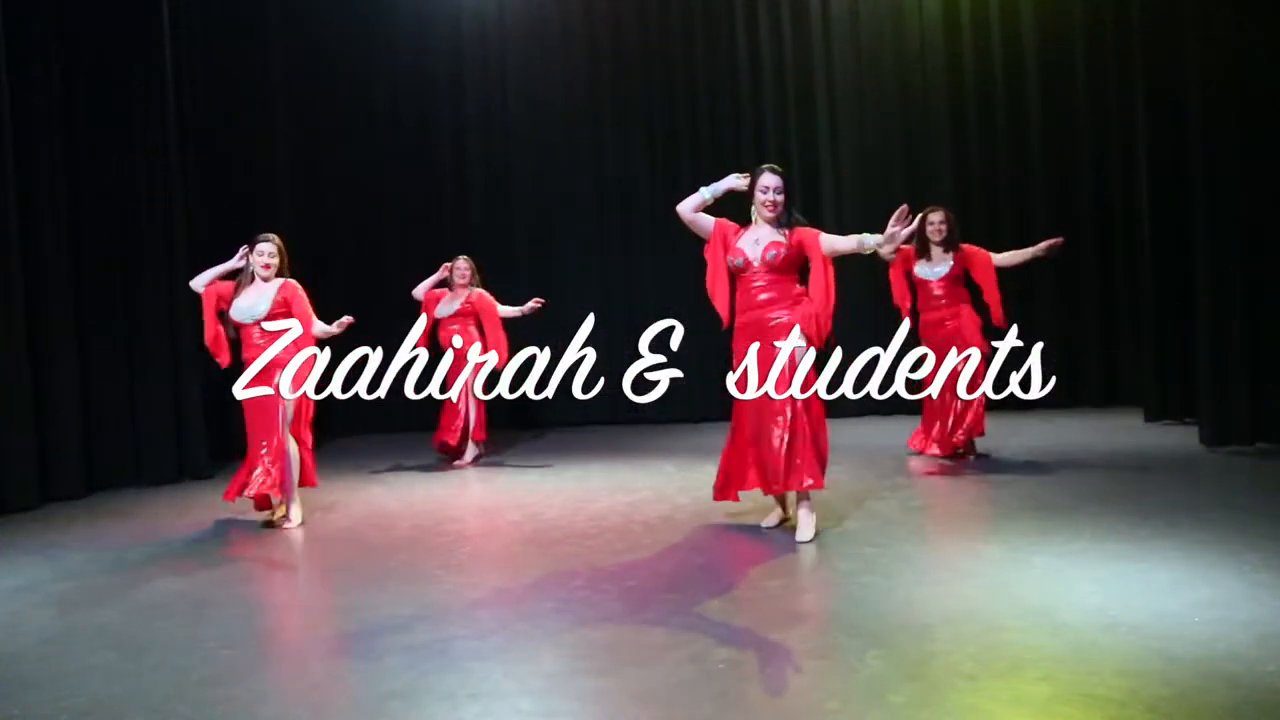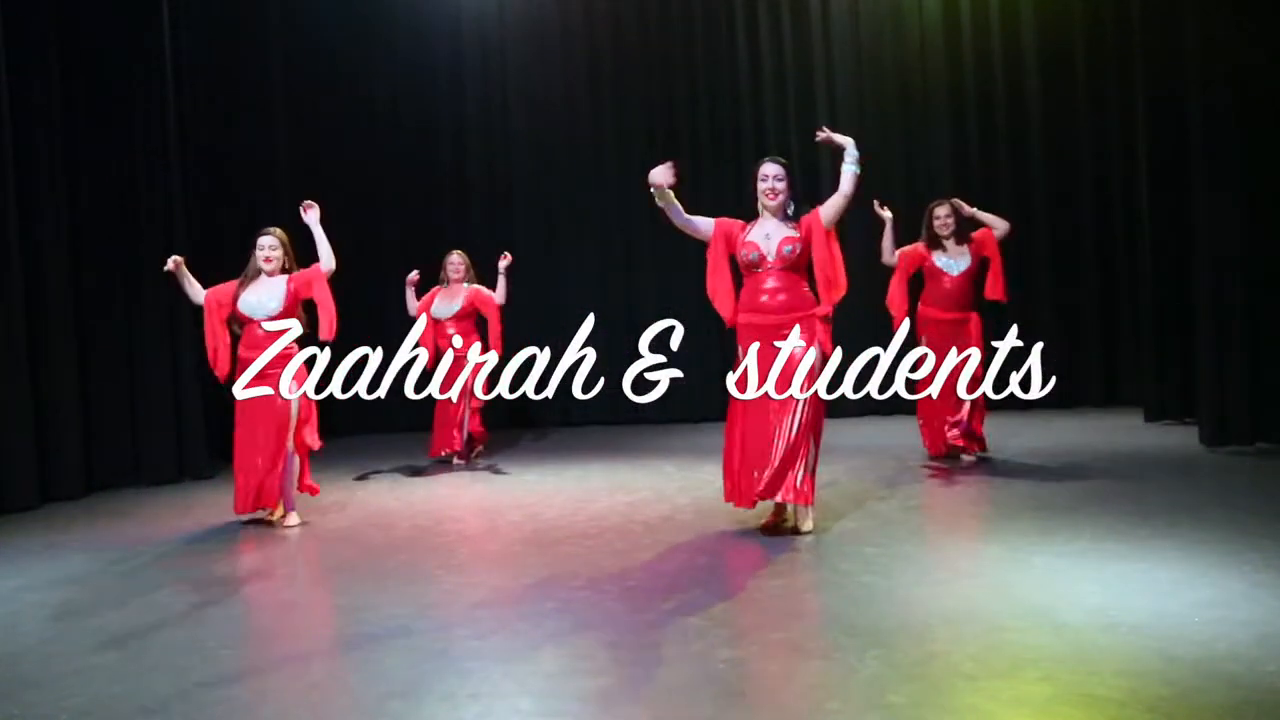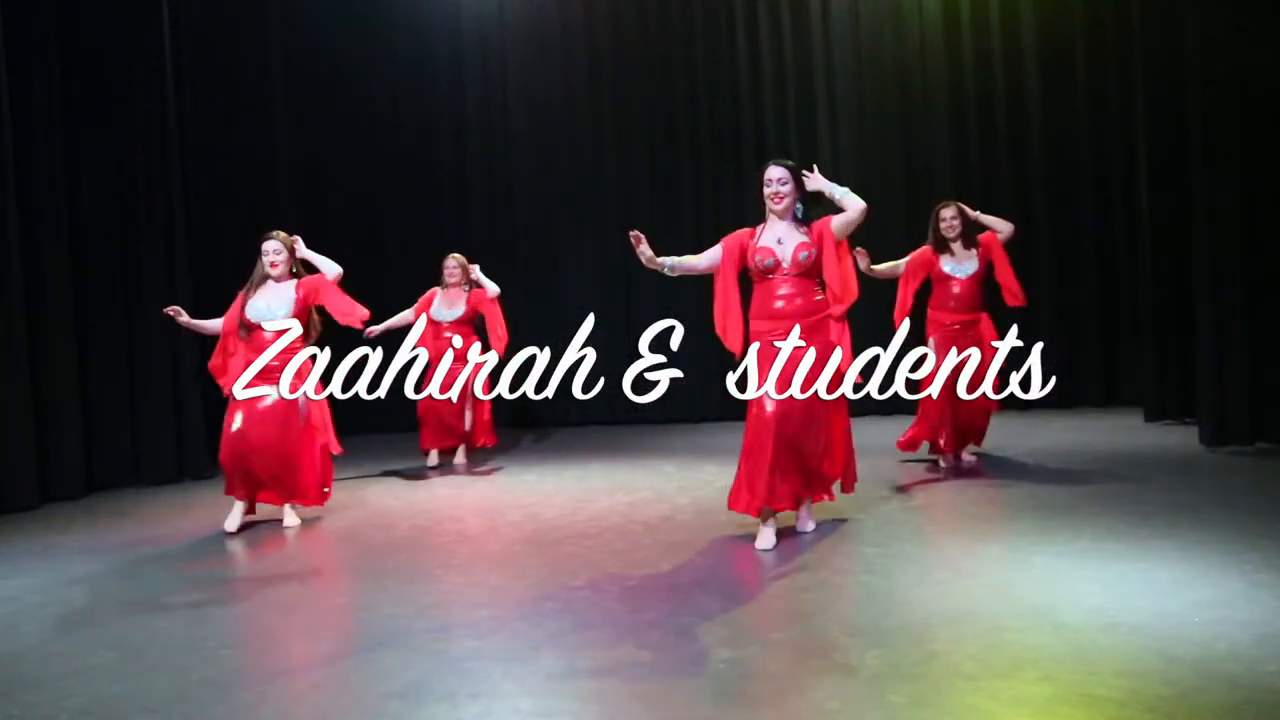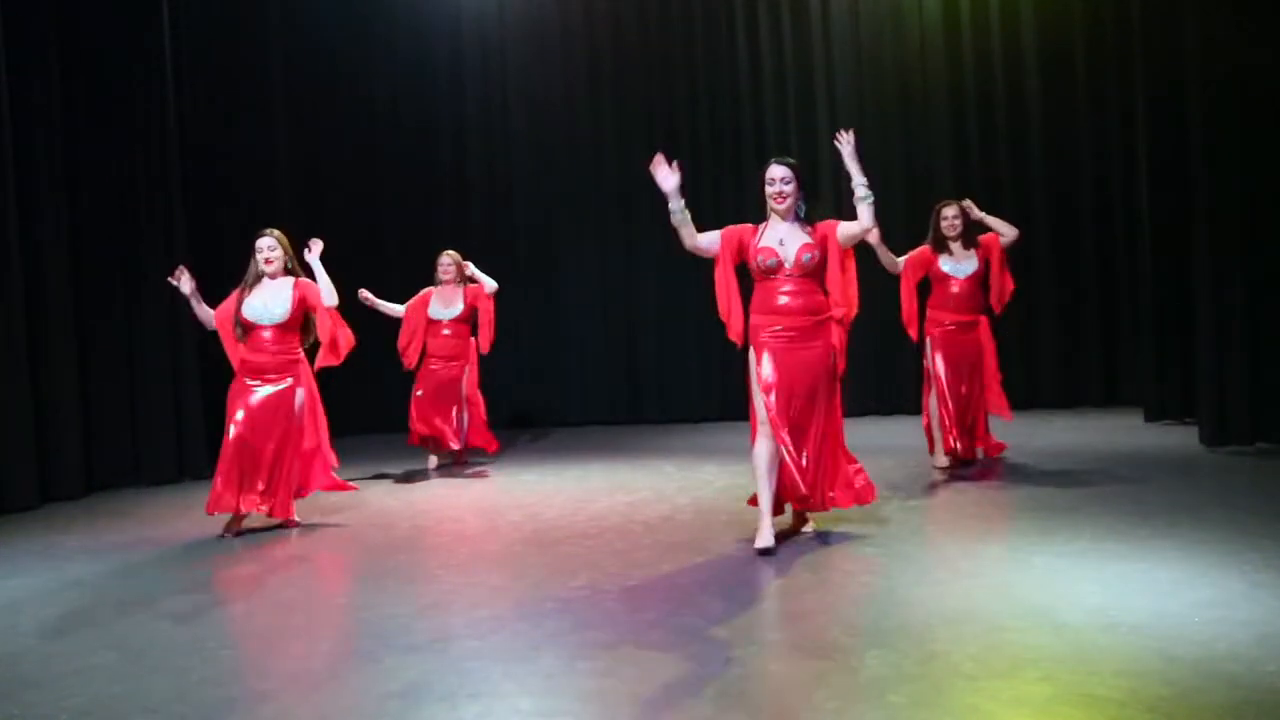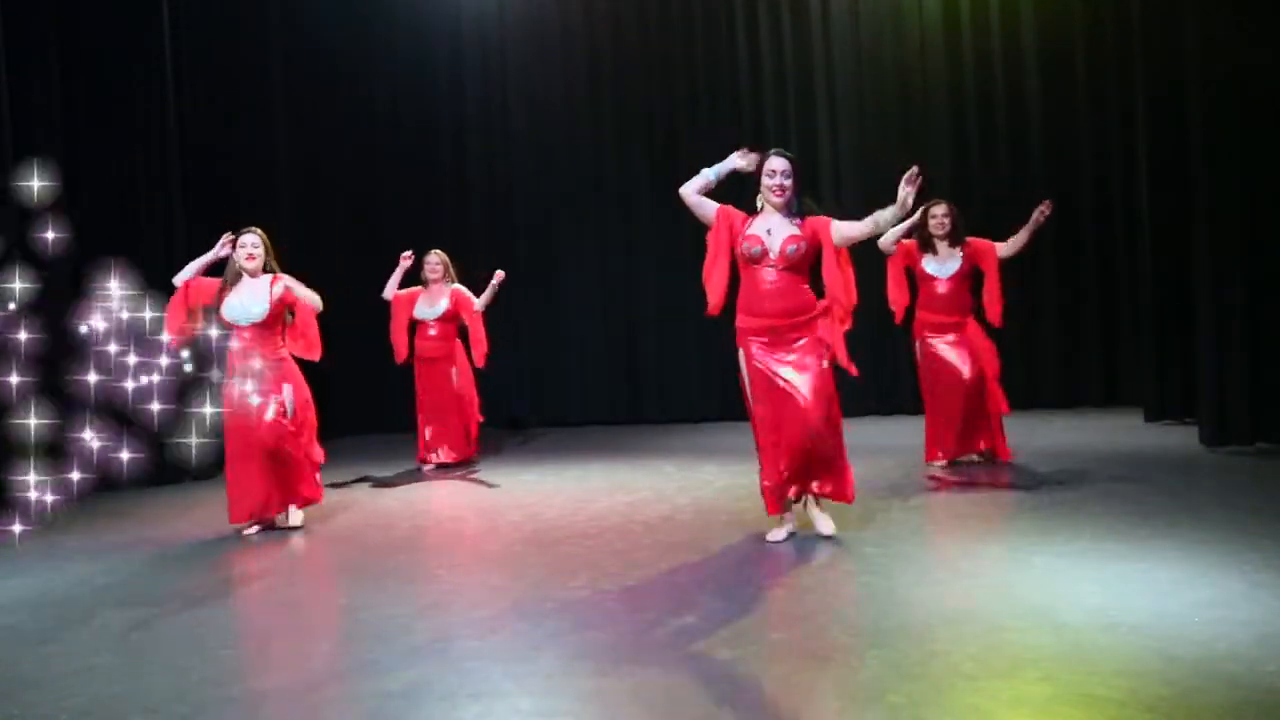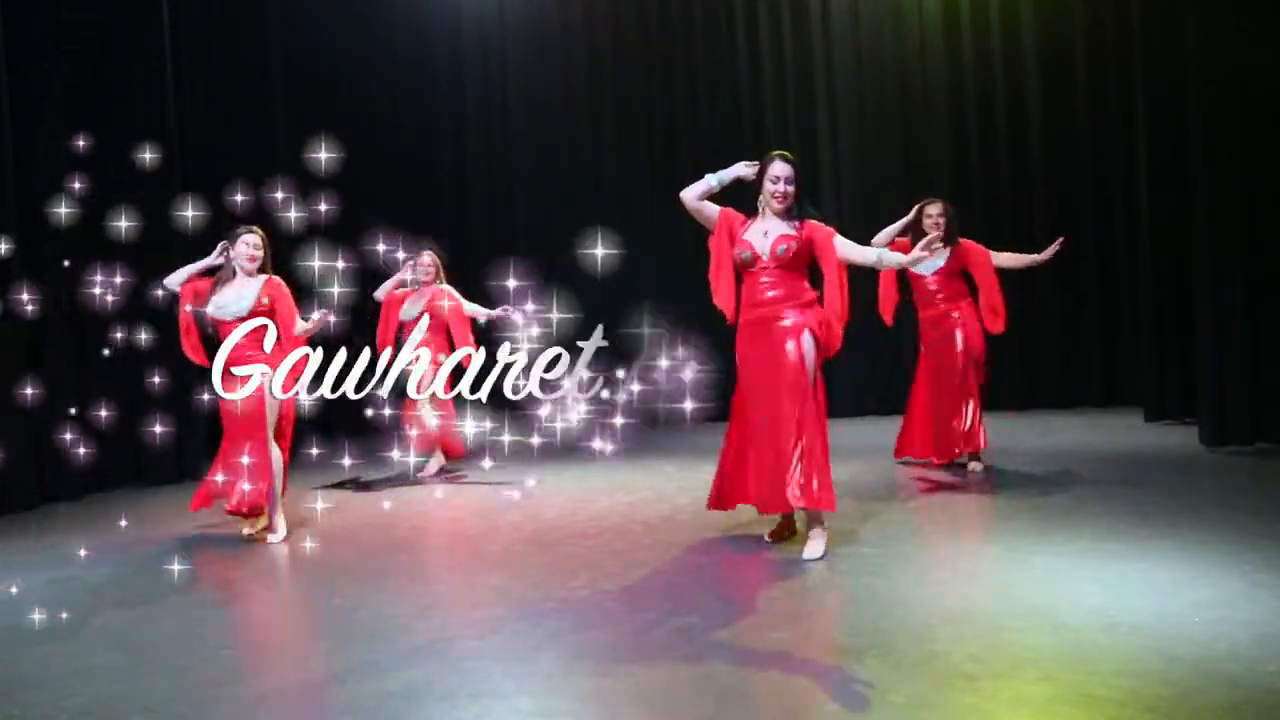
dt=0.4s
person 1, frame 1
left shoulder: (798, 236)
right shoulder: (729, 234)
left elbow: (844, 243)
right elbow: (684, 210)
left wrist: (883, 240)
right wrist: (724, 186)
left hip: (790, 328)
right hip: (749, 335)
left knee: (792, 408)
right knee: (757, 417)
left ankle: (805, 504)
right ankle: (780, 501)
person 1, frame 2
left shoulder: (808, 226)
right shoulder: (733, 232)
left elbow: (845, 191)
right elbow: (683, 221)
left wrist: (848, 147)
right wrist: (662, 191)
left hip: (801, 332)
right hip: (755, 336)
left knee: (797, 416)
right knee: (754, 419)
left ankle: (800, 505)
right ankle: (777, 505)
person 1, frame 3
left shoulder: (818, 232)
right shoulder: (746, 239)
left elbow: (859, 209)
right elbow: (699, 262)
left wrist: (825, 187)
right wrist: (656, 261)
left hip: (815, 337)
right hip: (769, 341)
left knee: (812, 422)
right knee: (768, 422)
left ankle: (805, 502)
right ankle: (766, 518)
person 1, frame 4
left shoulder: (821, 233)
right shoulder: (747, 236)
left elbow: (866, 224)
right elbow: (694, 241)
left wrist: (852, 166)
right wrist: (673, 198)
left hip: (815, 339)
right hip: (769, 340)
left knee: (812, 424)
right knee: (768, 422)
left ankle: (802, 508)
right ankle: (765, 521)
person 1, frame 5
left shoulder: (813, 227)
right shoulder: (737, 224)
left elbow: (864, 227)
right elbow: (687, 194)
left wrist: (899, 208)
right wrist: (727, 166)
left hip: (804, 335)
right hip: (755, 338)
left knee: (813, 417)
right knee: (768, 425)
left ankle: (814, 500)
right ankle: (782, 513)
person 1, frame 6
left shoulder: (809, 230)
right shoulder: (736, 225)
left elbow: (858, 252)
right elbow: (689, 197)
left wrist: (905, 259)
right wrist: (732, 173)
left hip: (797, 328)
right hip: (753, 334)
left knee: (798, 418)
right knee: (760, 424)
left ankle: (816, 523)
right ankle: (783, 514)
person 2, frame 1
left shoulder: (288, 287)
right shoulder: (236, 290)
left elbow: (311, 325)
right elbow: (197, 285)
left wrist: (332, 329)
right wrist: (232, 265)
left hip: (286, 368)
right hip: (254, 374)
left knee: (280, 431)
right knee: (263, 439)
left ankle: (293, 502)
right ankle: (279, 500)
person 2, frame 2
left shoulder: (295, 282)
right shoulder: (241, 288)
left elbow: (328, 266)
right elbow: (201, 297)
left wrist: (315, 225)
right wrist: (181, 270)
left hip: (284, 372)
right hip: (250, 375)
left knee: (283, 438)
right knee: (252, 438)
left ankle: (289, 506)
right ankle: (273, 499)
person 2, frame 3
left shoulder: (303, 288)
right shoulder: (250, 293)
left elbow: (336, 273)
right elbow: (226, 326)
left wrist: (306, 253)
right wrist: (189, 321)
left hip: (293, 377)
right hip: (255, 379)
left knee: (290, 445)
right knee: (238, 439)
left ankle: (289, 505)
right ankle: (242, 499)
person 2, frame 4
left shoulder: (299, 287)
right shoulder: (246, 291)
left elbow: (331, 303)
right elbow: (214, 320)
left wrist: (315, 262)
right wrist: (192, 295)
left hip: (290, 377)
right hip: (250, 379)
left knee: (287, 444)
right knee: (241, 443)
left ankle: (286, 507)
right ankle: (238, 510)
person 2, frame 5
left shoulder: (279, 283)
right shoulder: (223, 288)
left elbow: (315, 306)
right elbow: (180, 283)
left wrist: (293, 288)
right wrist: (212, 256)
left hip: (276, 374)
right hip: (238, 378)
left knee: (279, 440)
right knee: (245, 446)
left ankle: (293, 501)
right ankle: (265, 512)
person 2, frame 6
left shoulder: (272, 285)
right shoulder: (216, 286)
left elbow: (294, 328)
right elbow: (171, 283)
left wrist: (314, 325)
right wrist: (208, 262)
left hip: (265, 373)
right hip: (232, 377)
left knee: (263, 438)
right knee: (240, 444)
left ankle: (276, 514)
right ankle: (257, 512)
person 3, frame 1
left shoulder: (962, 253)
right shoulder: (912, 255)
left elbow: (1000, 259)
right elbow: (884, 251)
left wrist: (1036, 250)
left hip: (959, 323)
right hip: (930, 326)
left ankle: (965, 439)
right ankle: (941, 441)
person 3, frame 2
left shoulder: (973, 243)
right shoulder: (922, 250)
left elbow: (1003, 228)
right elbow: (888, 258)
left wrist: (971, 212)
right wrist: (888, 223)
left hip: (964, 323)
right hip: (931, 323)
left knee: (966, 379)
right knee: (934, 381)
left ankle: (965, 440)
right ankle: (940, 442)
person 3, frame 3
left shoulder: (980, 246)
right shoulder: (930, 253)
left elbow: (1008, 230)
right elbow: (898, 268)
left wrist: (974, 215)
right wrist: (869, 268)
left hip: (973, 326)
right hip: (941, 326)
left knee: (971, 386)
right knee: (941, 383)
left ankle: (961, 444)
right ankle: (941, 445)
person 3, frame 4
left shoulder: (980, 246)
right shoulder: (930, 252)
left elbow: (1012, 234)
right elbow: (896, 265)
left wrist: (980, 216)
right wrist: (878, 246)
left hip: (973, 327)
right hip: (940, 327)
left knee: (970, 387)
right knee: (939, 384)
left ankle: (970, 447)
right ankle: (940, 449)
person 3, frame 5
left shoulder: (970, 247)
right shoulder: (914, 250)
left elbow: (1008, 249)
right elbow: (884, 244)
left wrist: (1032, 223)
right wrist: (914, 220)
left hip: (962, 328)
right hip: (929, 330)
left knee: (972, 381)
right knee: (937, 389)
left ankle: (974, 444)
right ankle: (943, 450)
person 3, frame 6
left shoulder: (960, 247)
right shoulder: (908, 248)
left elbow: (998, 259)
right elbow: (877, 244)
left wrist: (1038, 258)
right wrist: (907, 220)
left hip: (960, 321)
right hip: (930, 327)
left knee: (962, 384)
right knee: (933, 387)
left ankle: (970, 451)
right ankle: (940, 450)
person 4, frame 1
left shoulder: (477, 295)
right shoulder: (442, 295)
left elbow: (497, 310)
right elbow: (417, 294)
left wrist: (523, 309)
right wrist: (438, 275)
left hip: (470, 351)
right hip: (452, 354)
left knee: (467, 394)
right knee: (457, 398)
left ankle: (472, 445)
right ankle: (469, 443)
person 4, frame 2
left shoulder: (474, 291)
right shoulder: (437, 293)
left elbow: (498, 300)
right elbow: (415, 312)
left wrist: (501, 272)
right wrist: (410, 286)
left hip: (468, 353)
right hip: (446, 356)
left knee: (463, 398)
right knee: (448, 401)
left ankle: (460, 449)
right ankle: (474, 443)
person 4, frame 3
left shoulder: (474, 295)
right shoulder: (434, 294)
left elbow: (494, 292)
right elbow: (411, 314)
left wrist: (478, 276)
right wrist: (382, 326)
left hip: (465, 357)
right hip: (441, 358)
left knee: (463, 401)
right knee: (431, 402)
left ankle: (461, 449)
right ankle: (434, 447)
person 4, frame 4
left shoulder: (470, 291)
right shoulder: (429, 294)
left elbow: (492, 287)
right elbow: (403, 310)
left wrist: (473, 272)
right wrist: (374, 301)
left hip: (461, 358)
right hip: (434, 358)
left knee: (461, 403)
right knee: (427, 401)
left ankle: (460, 450)
right ankle: (433, 450)
person 4, frame 5
left shoulder: (456, 291)
right shoulder: (416, 294)
left elbow: (477, 306)
right elbow: (388, 295)
left wrist: (493, 285)
right wrist: (401, 269)
left hip: (450, 357)
right hip: (424, 359)
left knee: (455, 404)
right knee: (429, 406)
left ankle: (460, 452)
right ankle: (434, 455)
person 4, frame 6
left shoulder: (443, 292)
right shoulder: (407, 295)
left elbow: (466, 307)
right elbow: (379, 295)
left wrist: (491, 313)
right wrist: (401, 275)
left hip: (433, 355)
left knee: (420, 402)
right knee: (416, 405)
left ankle: (436, 456)
right ankle: (438, 454)
